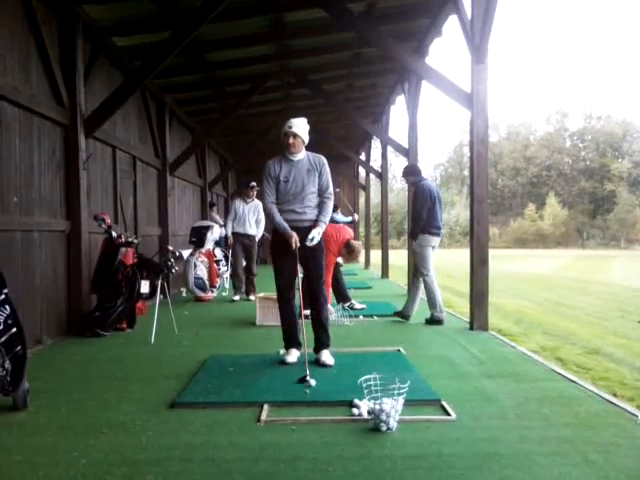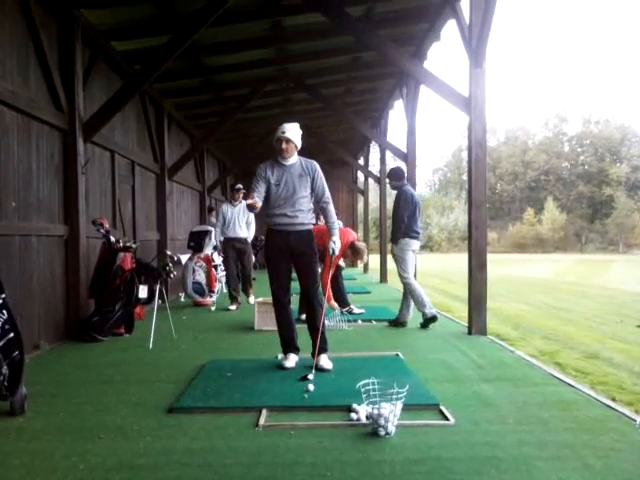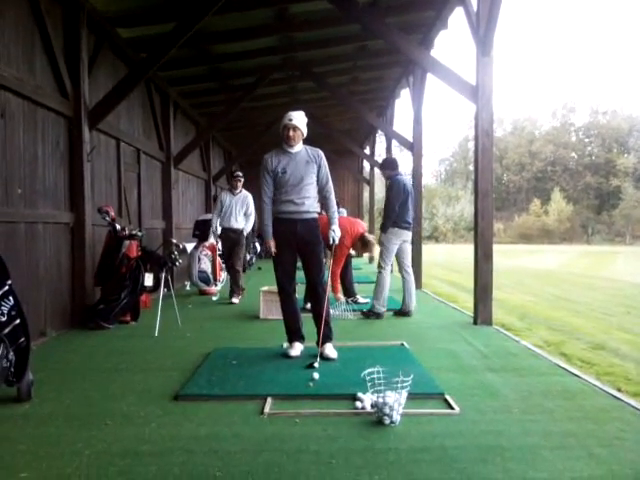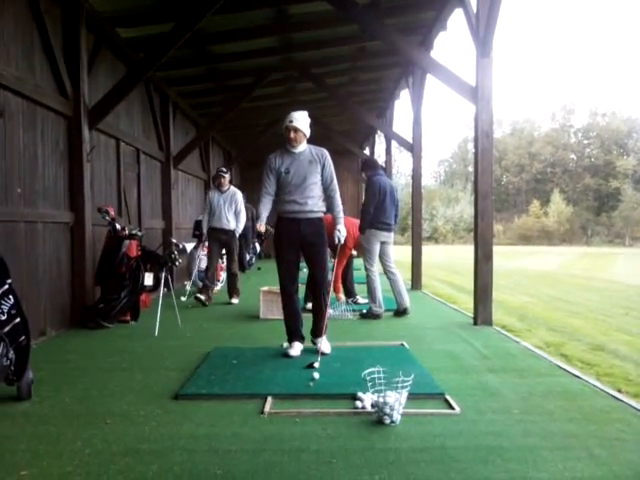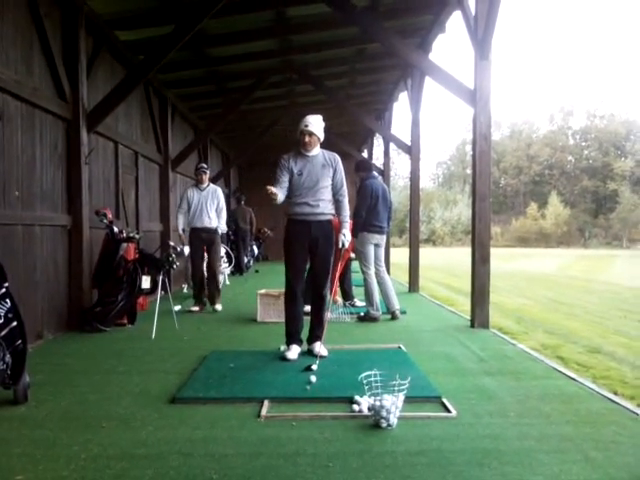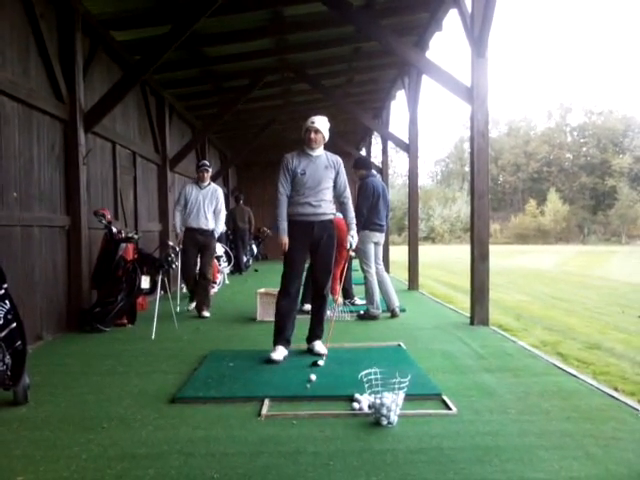
dt=0.5s
person 1, frame 1
left shoulder: (318, 162)
right shoulder: (273, 166)
left elbow: (327, 198)
right elbow: (269, 202)
left wrist: (320, 226)
right wrist: (287, 231)
left hip: (311, 233)
right hip: (284, 234)
left knee: (317, 291)
right knee: (285, 292)
left ankle: (322, 347)
right ankle: (292, 346)
person 1, frame 2
left shoulder: (311, 167)
right shoulder: (265, 170)
left elbow: (324, 201)
right elbow: (255, 196)
left wrist: (334, 233)
right wrist: (253, 203)
left hip: (303, 236)
right hip: (276, 238)
left knee: (312, 294)
right knee: (280, 297)
left ankle: (320, 351)
right ankle: (290, 350)
person 1, frame 3
left shoulder: (316, 156)
right shoulder: (271, 159)
left elbow: (327, 191)
right elbow: (266, 198)
left wrist: (334, 223)
right wrist: (268, 234)
left hip: (309, 225)
right hip: (282, 226)
left knee: (317, 284)
right knee: (286, 286)
left ankle: (325, 340)
right ankle: (295, 339)
person 1, frame 4
left shoulder: (320, 155)
right shoulder: (275, 159)
left elbow: (331, 190)
right elbow: (268, 192)
left wrist: (339, 221)
right wrist: (261, 219)
left hip: (314, 224)
right hip: (286, 225)
left knee: (320, 281)
right knee: (288, 285)
left ankle: (319, 334)
right ankle: (295, 338)
person 1, frame 5
left shoulder: (333, 160)
right shoulder: (288, 160)
left elbow: (340, 195)
right elbow: (283, 188)
left wrist: (345, 226)
right wrist: (276, 192)
left hip: (323, 227)
right hip: (297, 226)
left knee: (321, 286)
right knee: (294, 285)
left ankle: (316, 339)
right ankle: (293, 341)
person 1, frame 6
left shoulder: (335, 162)
right shoulder: (290, 160)
left elbow: (344, 196)
right elbow: (282, 196)
left wrist: (352, 227)
right wrist: (282, 231)
left hip: (325, 227)
right hip: (298, 227)
left knee: (321, 285)
right knee: (290, 285)
left ankle: (315, 338)
right ankle: (281, 342)
person 2, frame 1
left shoulder: (421, 187)
right shoulder: (433, 186)
left elbow: (419, 215)
left wrist: (413, 235)
left hip: (424, 235)
right hip: (435, 234)
left knee: (427, 275)
right knee: (418, 274)
left ankle: (438, 315)
right ankle: (407, 311)
person 2, frame 2
left shoulder: (403, 193)
right shoulder: (411, 192)
left elbow: (401, 219)
left wrist: (394, 239)
left hip: (404, 240)
right hip: (413, 240)
left knee: (406, 279)
right knee: (408, 279)
left ankle: (428, 312)
right ankle: (403, 317)
person 2, frame 3
left shoulder: (396, 182)
right shoulder: (406, 182)
left elbow: (392, 208)
left wrist: (384, 228)
left hip: (394, 230)
right hip: (406, 230)
left knee: (384, 268)
right knee: (406, 269)
left ankle: (378, 309)
right ankle: (408, 307)
person 2, frame 4
left shoulder: (373, 182)
right shoulder: (390, 183)
left elbow: (368, 209)
right elbow: (396, 208)
left wrist: (362, 229)
left hip: (373, 230)
right hip: (388, 231)
left knee: (371, 269)
right knee: (390, 267)
left ankle: (376, 309)
right ankle: (403, 304)
person 2, frame 5
left shoulder: (366, 185)
right shoulder: (383, 186)
left elbow: (360, 212)
right elbow: (389, 211)
left wrist: (354, 233)
left hip: (367, 233)
right hip: (381, 233)
left knee: (368, 272)
right knee: (381, 270)
left ankle: (374, 312)
right ankle: (394, 308)
person 2, frame 6
left shoulder: (366, 184)
right shoulder: (381, 184)
left elbow: (361, 211)
right elbow: (386, 209)
left wrist: (355, 232)
left hip: (367, 232)
right hip: (380, 232)
left knee: (369, 271)
right knee: (379, 269)
left ankle: (373, 310)
right ankle: (394, 306)
person 3, frame 1
left shoulder: (258, 204)
right shoulder: (236, 202)
left elbow: (261, 222)
right elbow: (230, 219)
left wrist: (257, 237)
right wrist: (229, 234)
left hip: (251, 237)
right hip: (237, 236)
left knee: (251, 267)
right knee: (237, 264)
left ankle: (250, 292)
right ankle: (238, 291)
person 3, frame 2
left shoulder: (246, 207)
right shoulder: (224, 207)
left elbow: (251, 224)
right elbow: (219, 225)
left wrist: (248, 239)
right wrist: (219, 242)
left hip: (243, 241)
right hip: (228, 242)
left knee: (247, 270)
right knee: (231, 272)
left ankle: (248, 291)
right ankle: (234, 300)
person 3, frame 3
left shoulder: (247, 196)
right shoulder: (223, 195)
left elbow: (251, 216)
right elbow: (216, 213)
left wrist: (245, 231)
right wrist: (213, 228)
left hip: (239, 233)
right hip: (225, 232)
left knee: (236, 264)
right knee: (228, 263)
left ankle: (235, 294)
right ankle: (238, 288)
person 3, frame 4
left shoulder: (236, 194)
right shoulder: (212, 194)
left elbow: (241, 215)
right elbow: (207, 213)
left wrist: (236, 232)
right wrist: (205, 230)
left hip: (230, 233)
right hip: (215, 232)
left knee: (232, 266)
right knee: (211, 263)
left ankle: (234, 294)
right ankle: (207, 294)
person 3, frame 5
left shoulder: (216, 191)
right shoulder: (189, 192)
left elbow: (222, 212)
right elbow: (182, 212)
left wrist: (219, 230)
right wrist: (181, 231)
left hip: (212, 232)
right hip: (195, 233)
left knee: (213, 266)
right knee: (196, 268)
left ankle: (215, 299)
right ankle: (199, 301)
person 3, frame 6
left shoulder: (217, 191)
right shoulder: (188, 188)
left elbow: (220, 214)
right elbow: (178, 209)
left wrist: (216, 233)
right wrist: (178, 230)
left hip: (208, 234)
right hip: (190, 233)
left knee: (206, 271)
right knee: (188, 269)
left ankle: (203, 306)
right ankle: (194, 295)
